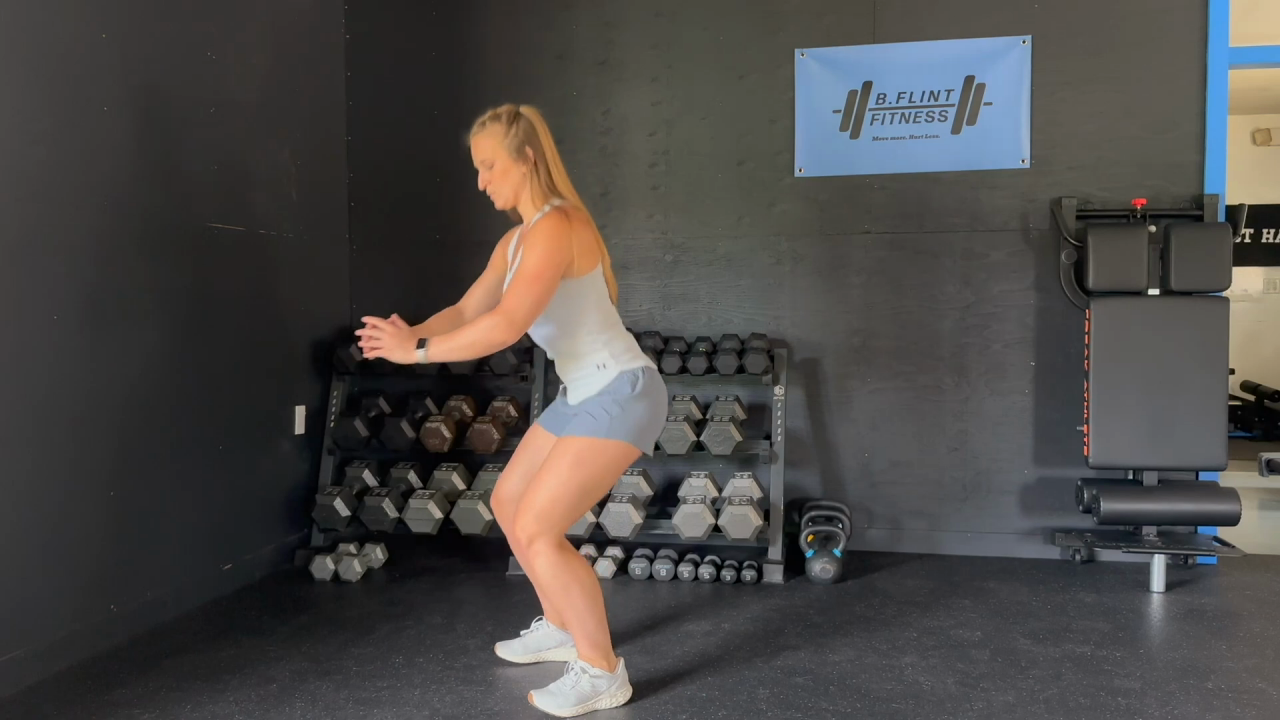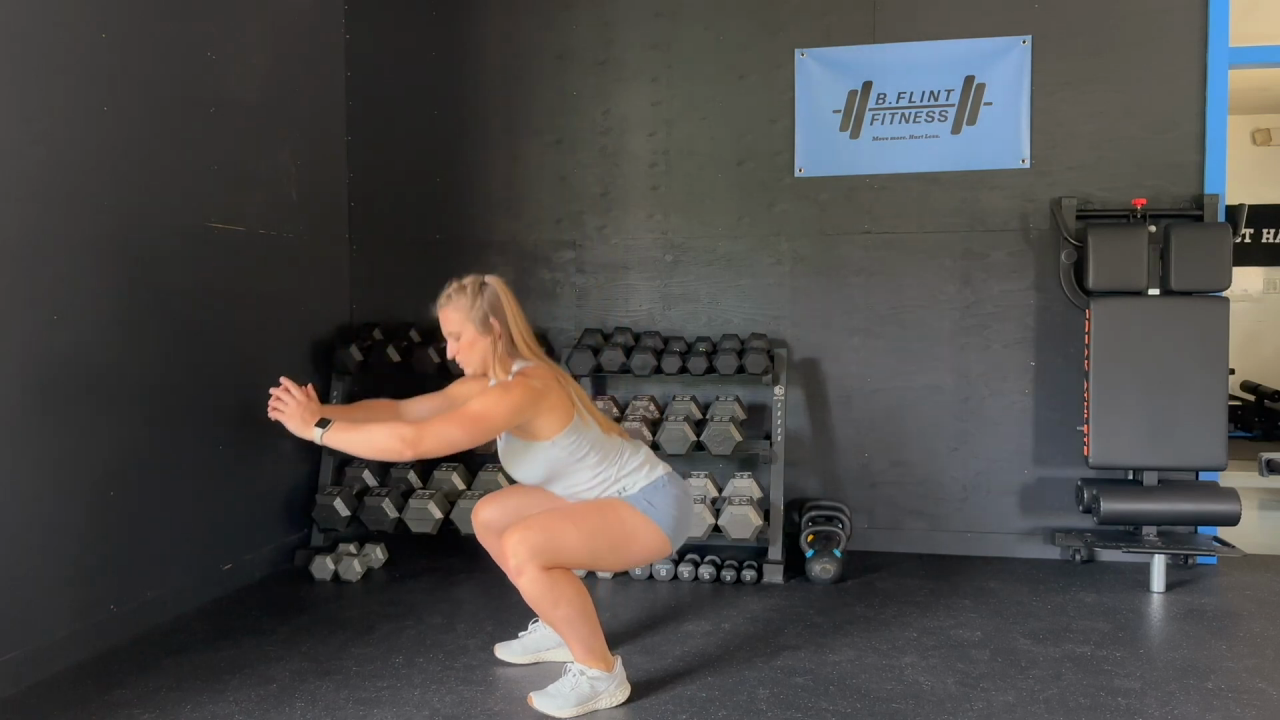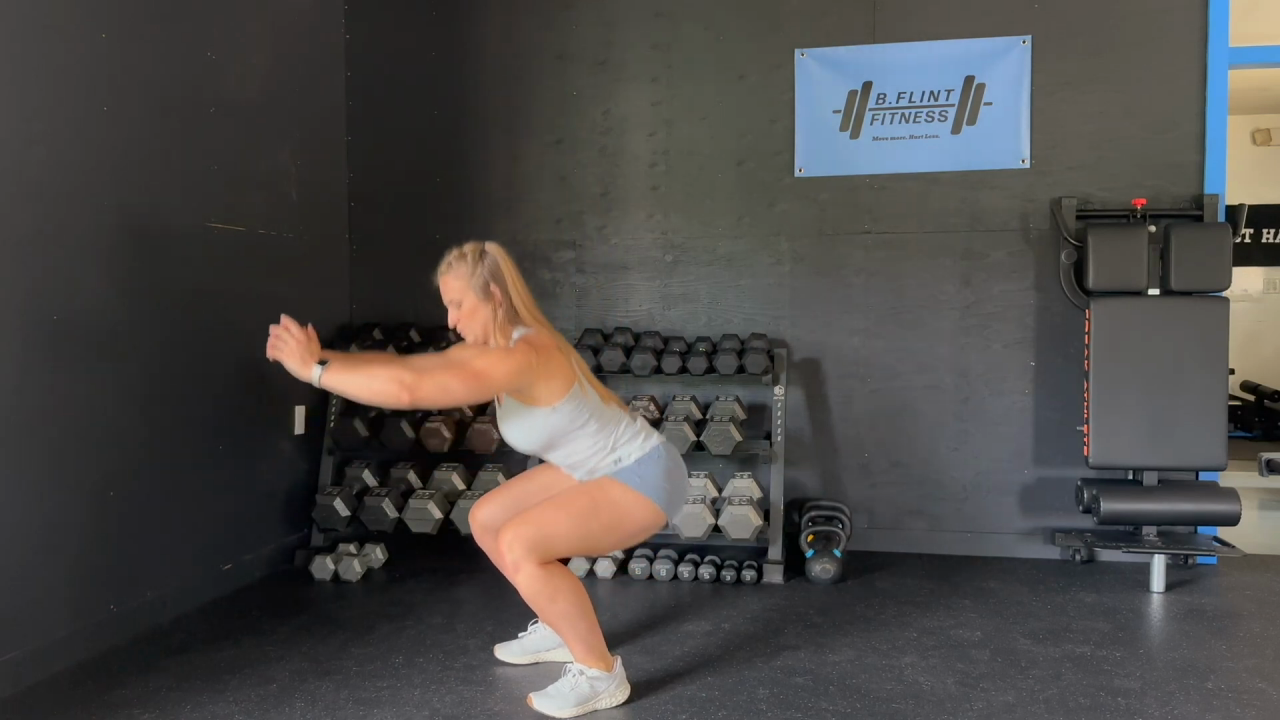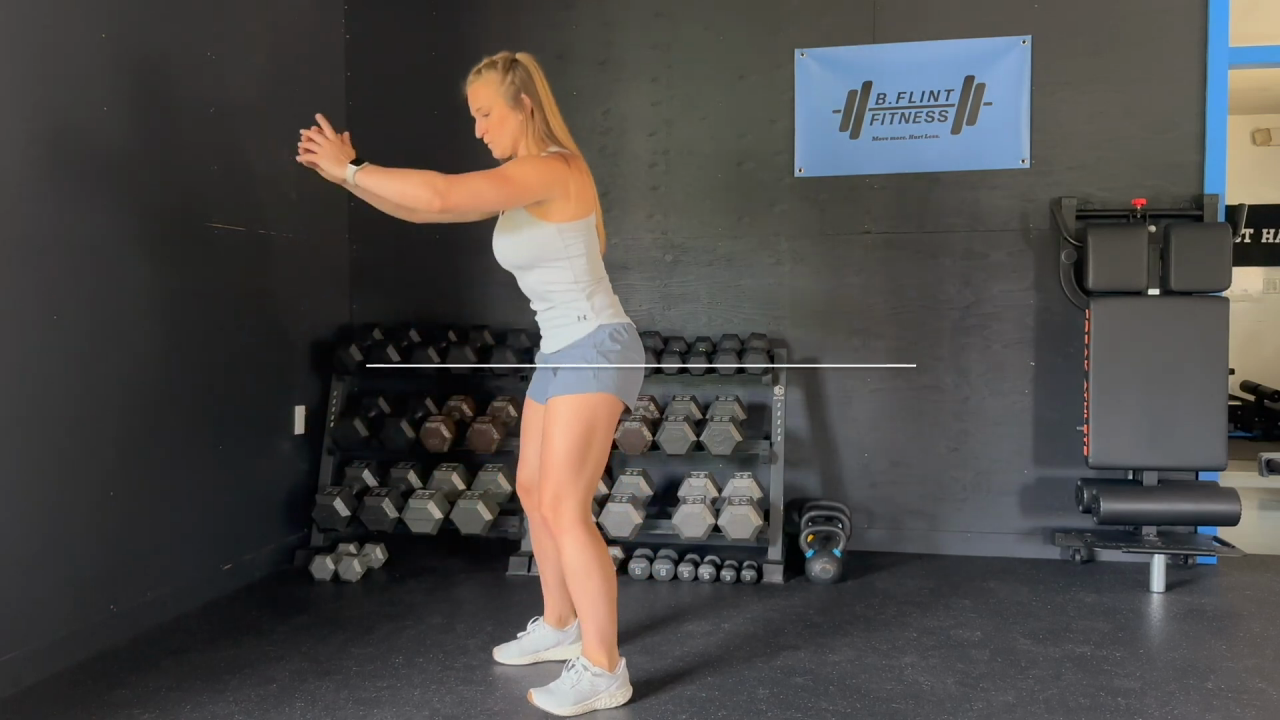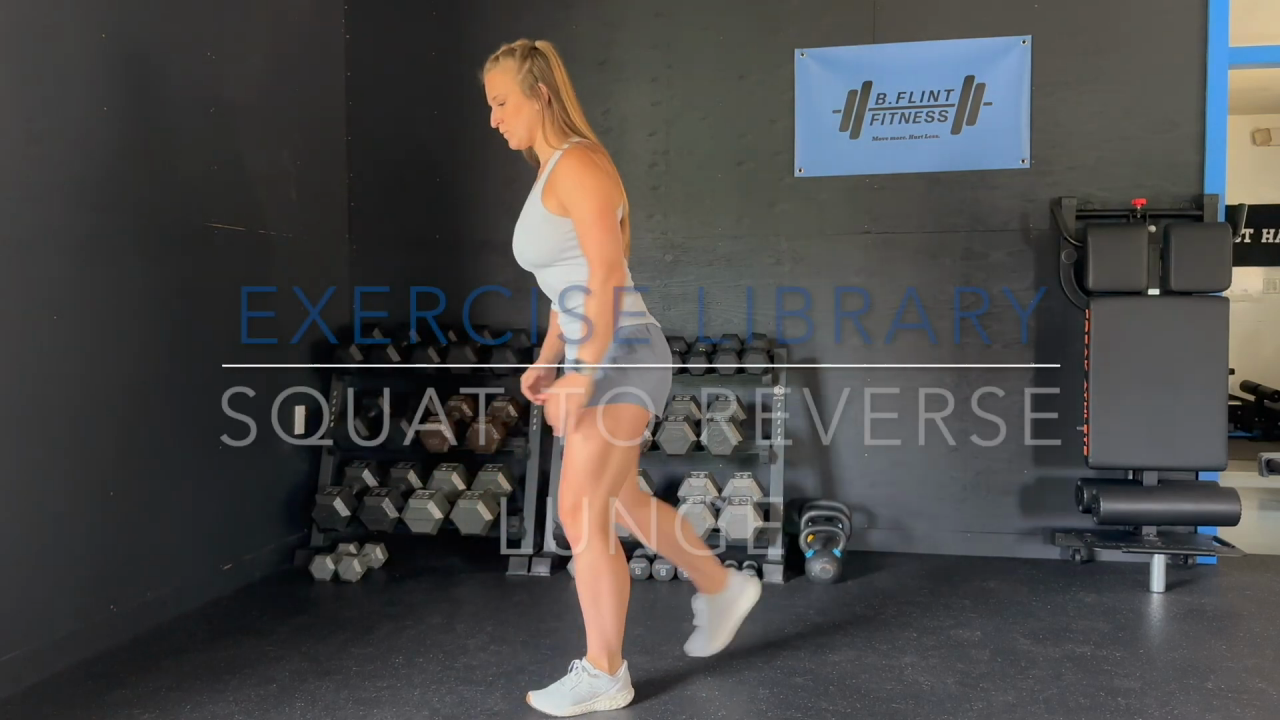
dt=0.5s
person 1, frame 1
left shoulder: (556, 226)
right shoulder: (517, 240)
left elbow: (507, 324)
right elbow: (468, 309)
left wrist: (421, 349)
right wrist: (411, 333)
left hip: (622, 395)
right hip: (589, 394)
left knee: (534, 530)
right knee: (508, 504)
right ankle: (561, 628)
person 1, frame 2
left shoulder: (519, 392)
right shoulder: (490, 384)
left elbow: (414, 442)
right elbow: (404, 411)
left wrist: (318, 429)
right wrist: (325, 412)
left hip: (652, 506)
right hip: (618, 494)
left knee: (521, 547)
right knee: (489, 518)
left ankle: (600, 672)
right ankle: (562, 626)
person 1, frame 3
left shoulder: (522, 357)
right shoulder: (496, 349)
left elbow: (412, 391)
right elbow: (409, 366)
left wrist: (316, 371)
right wrist: (320, 360)
left hip: (645, 476)
right hip: (603, 467)
left knee: (517, 545)
right knee: (488, 521)
left ankle: (599, 674)
right ankle: (562, 623)
person 1, frame 4
left shoulder: (551, 170)
right shoulder: (524, 179)
left elbow: (439, 195)
right elbow: (431, 208)
left wrist: (350, 171)
right wrist: (352, 173)
left hip: (596, 353)
right hip: (563, 354)
left knee: (561, 510)
right knee: (534, 492)
right ankle: (561, 626)
person 1, frame 5
left shoulder: (577, 164)
right shoulder: (548, 175)
left elbow: (607, 276)
left wrist: (582, 373)
right wrist: (548, 358)
left hip: (620, 359)
right hip: (604, 362)
left knee: (579, 516)
right knee: (611, 502)
right ankle: (720, 587)
